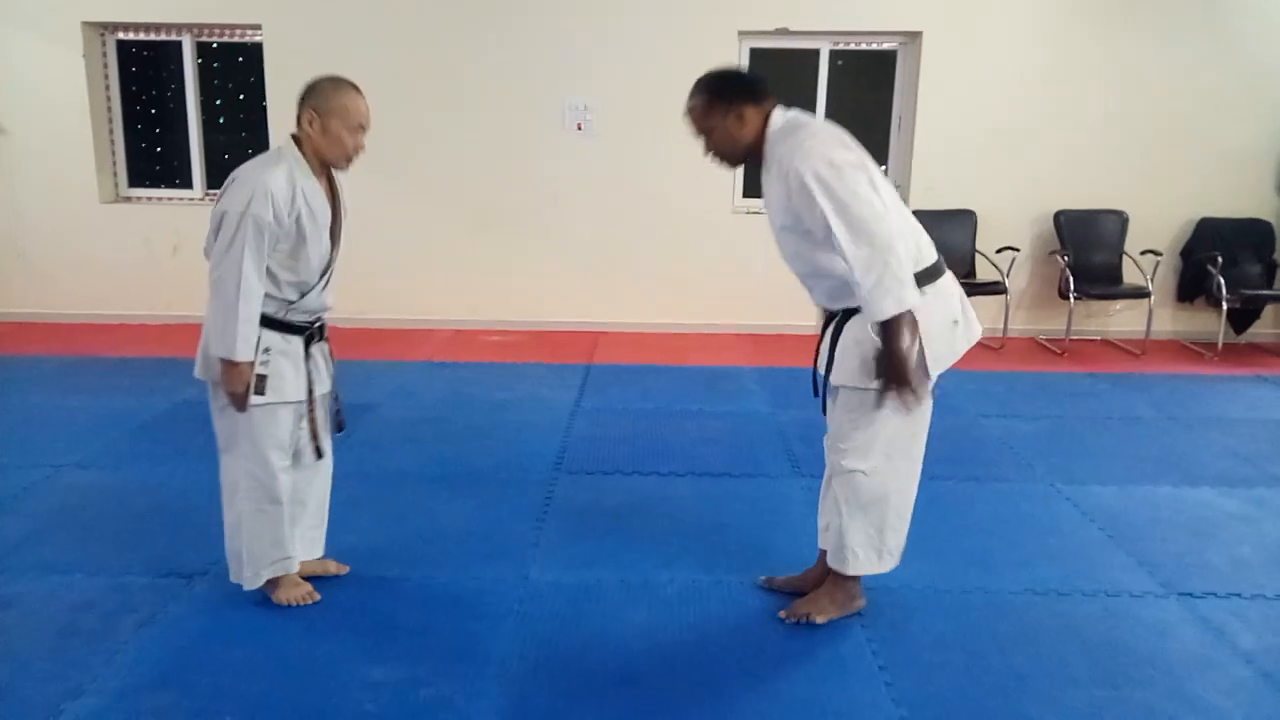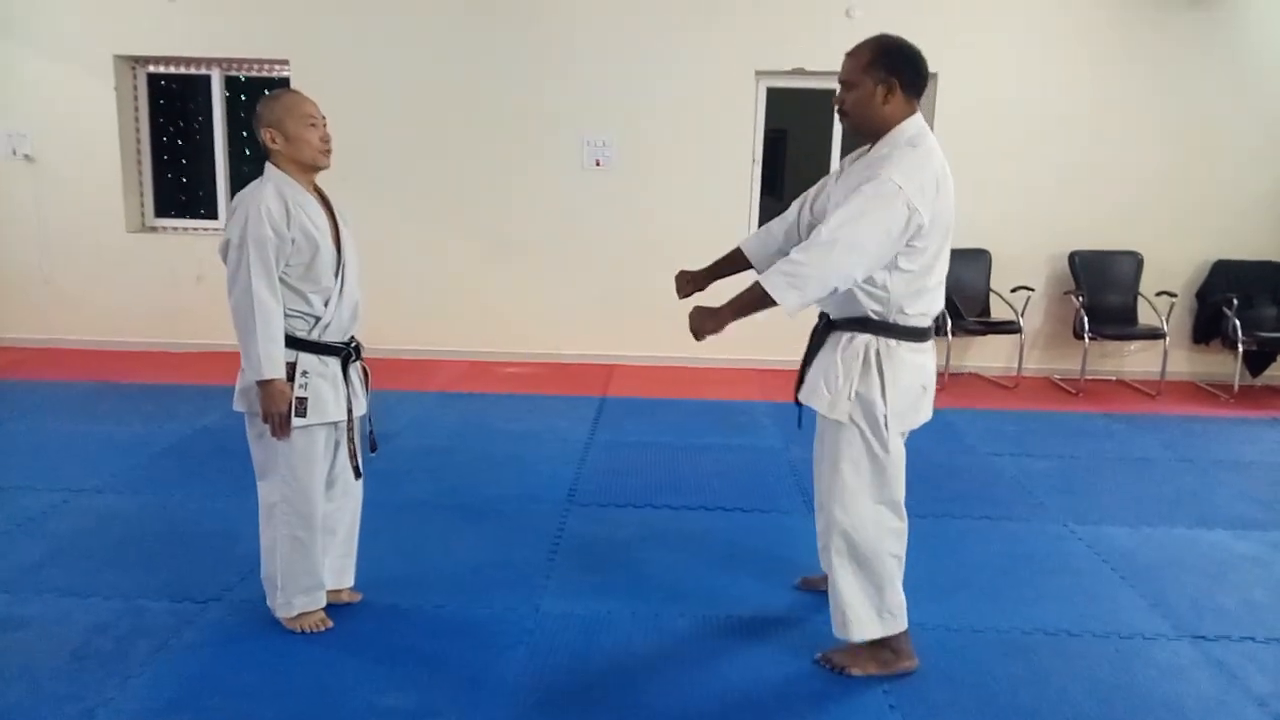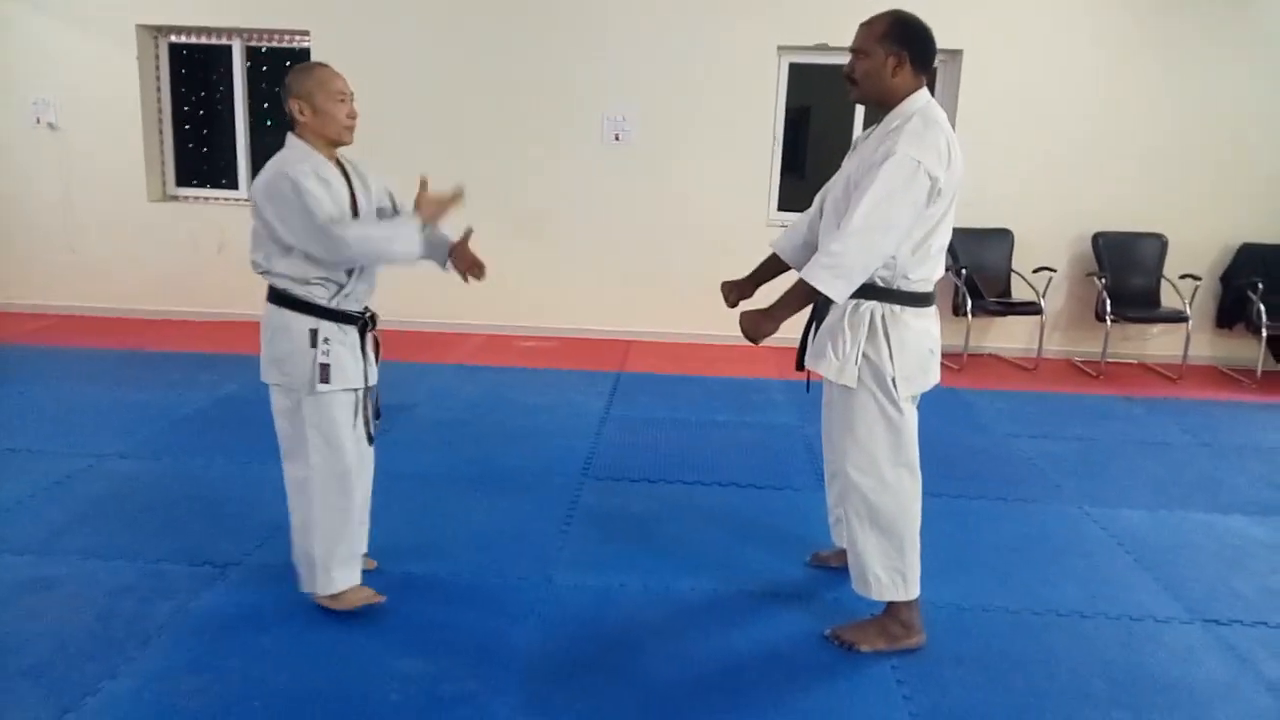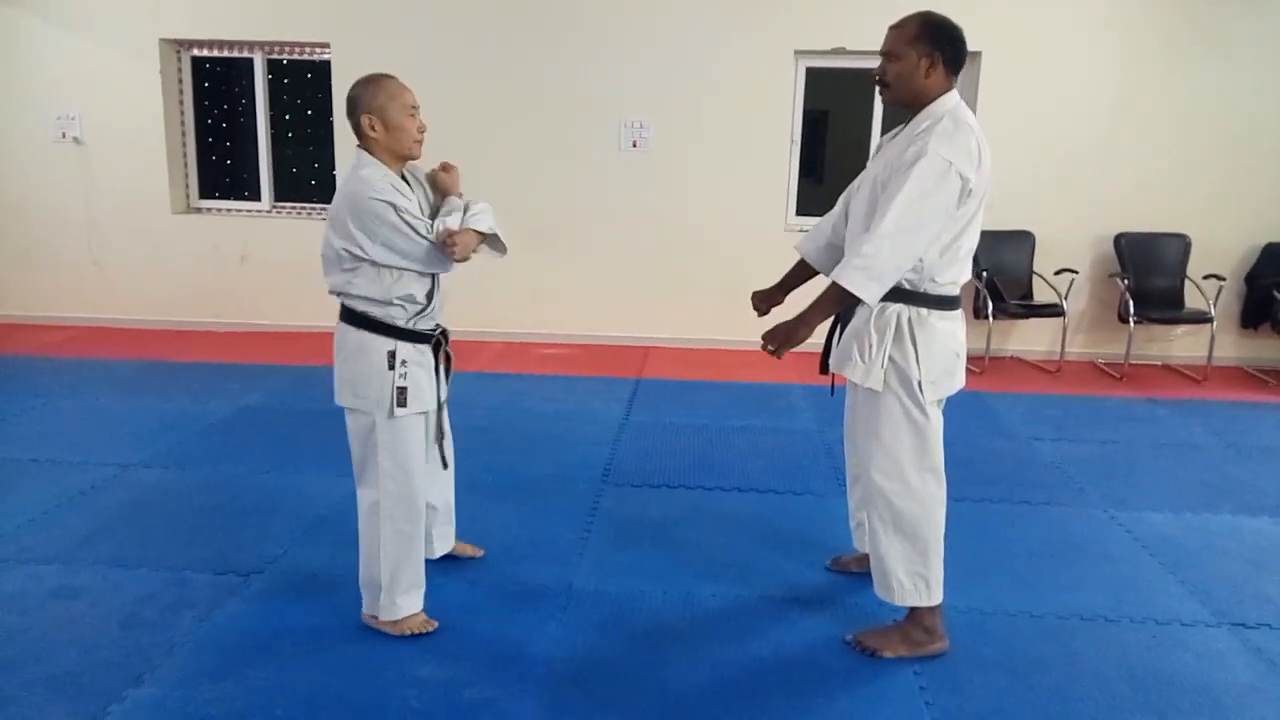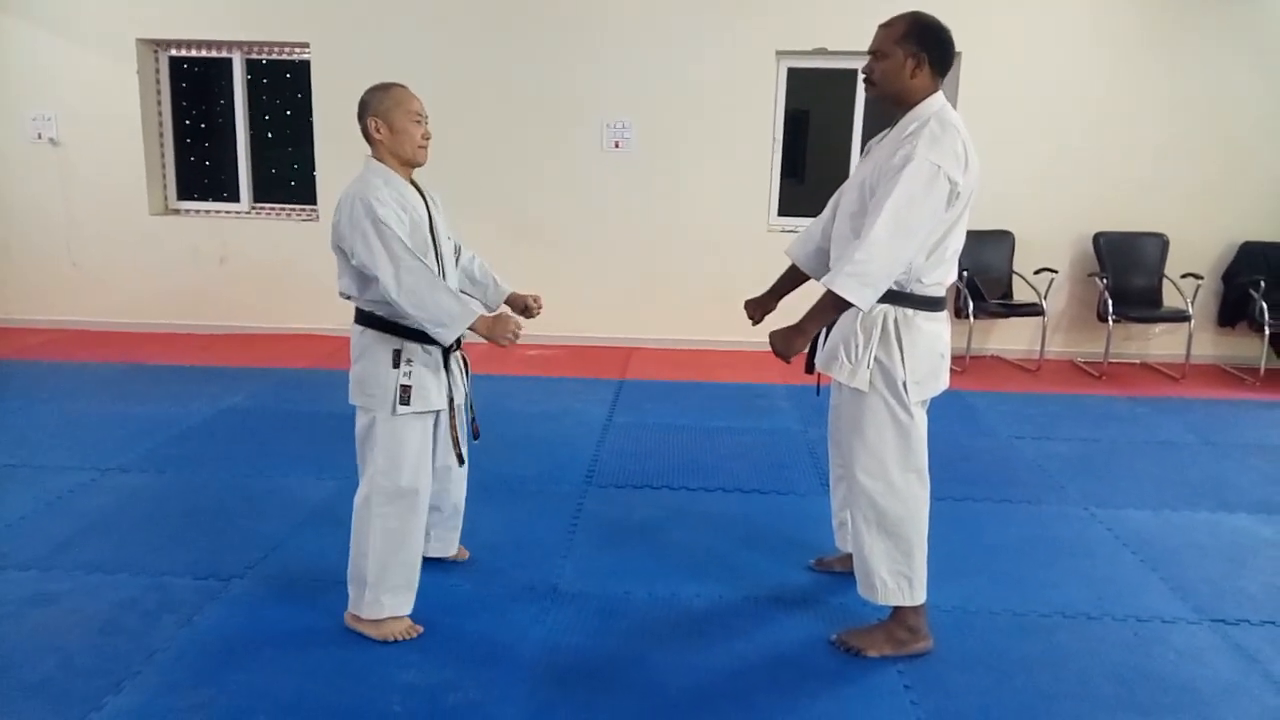
dt=1s
person 1, frame 1
left shoulder: (807, 154)
right shoulder: (780, 154)
left elbow: (877, 245)
left wrist: (899, 340)
right wrist: (842, 337)
left hip: (894, 316)
right hip: (868, 313)
left knee: (865, 452)
right knee: (847, 446)
left ankle: (846, 583)
right ankle: (832, 566)
person 1, frame 2
left shoulder: (905, 172)
right shoulder: (873, 159)
left elbow: (821, 260)
right elbow: (794, 226)
left wrist: (724, 314)
right wrist: (708, 274)
left hip: (875, 358)
right hip: (858, 348)
left knee: (860, 495)
right knee: (846, 484)
left ankle: (889, 641)
right ankle: (849, 575)
person 1, frame 3
left shoulder: (918, 140)
right shoulder: (885, 134)
left elbow: (857, 244)
right elbow: (820, 221)
left wrist: (774, 315)
right wrist: (751, 281)
left hip: (883, 327)
right hip: (859, 320)
left knee: (878, 463)
right knee: (850, 452)
left ankle: (902, 616)
right ankle: (856, 546)
person 1, frame 4
left shoulder: (948, 142)
right shoulder: (910, 136)
left elbow: (886, 248)
right elbow: (843, 223)
left wrist: (804, 323)
right wrist: (779, 289)
left hip: (908, 331)
right hip: (881, 322)
left knee: (904, 468)
right knee: (872, 454)
left ankle: (925, 620)
right ankle: (878, 551)
person 1, frame 5
left shoulder: (934, 142)
right shoulder: (898, 137)
left elbow: (878, 252)
right elbow: (832, 226)
left wrist: (803, 330)
right wrist: (772, 296)
left hip: (893, 331)
right hip: (866, 324)
left knee: (886, 468)
right knee: (856, 455)
left ankle: (908, 620)
right ankle: (861, 551)
person 2, frame 1
left shoulder: (325, 184)
right shoulder: (264, 183)
right elbow: (235, 275)
right wrist: (235, 359)
left hip: (301, 345)
right hip: (259, 349)
left knee: (311, 454)
right knee: (262, 464)
left ankle: (301, 552)
right ankle: (271, 569)
person 2, frame 2
left shoulder: (318, 200)
right shoulder: (261, 204)
right elbow: (255, 298)
right wrist: (270, 380)
left hip: (335, 368)
right hip: (293, 372)
left knee: (340, 483)
right knee: (294, 492)
left ankle: (327, 580)
right ankle: (294, 599)
person 2, frame 3
left shoulder: (345, 171)
right shoulder: (288, 176)
left elbow: (384, 224)
right elbow: (346, 242)
left wrist: (450, 245)
right wrist: (421, 219)
left hip: (346, 332)
right hip: (307, 337)
left knee: (353, 451)
right knee: (324, 459)
left ankle: (339, 549)
right ankle: (330, 580)
person 2, frame 4
left shoulder: (408, 178)
right shoulder: (366, 194)
left elbow: (469, 207)
right elbow: (434, 249)
left wrist: (469, 232)
right wrist: (449, 199)
left hip: (416, 347)
right hip: (380, 355)
left knee: (430, 456)
right knee: (393, 481)
left ankle: (435, 539)
right ankle: (387, 605)
person 2, frame 5
left shoulder: (418, 193)
right shoulder: (368, 197)
left elbow: (454, 258)
right elbow: (407, 280)
left wrist: (507, 297)
right wrist: (483, 323)
left hip: (434, 349)
right hip: (393, 355)
left knee: (446, 457)
right knee: (396, 479)
left ankle: (437, 541)
right ankle: (371, 606)
